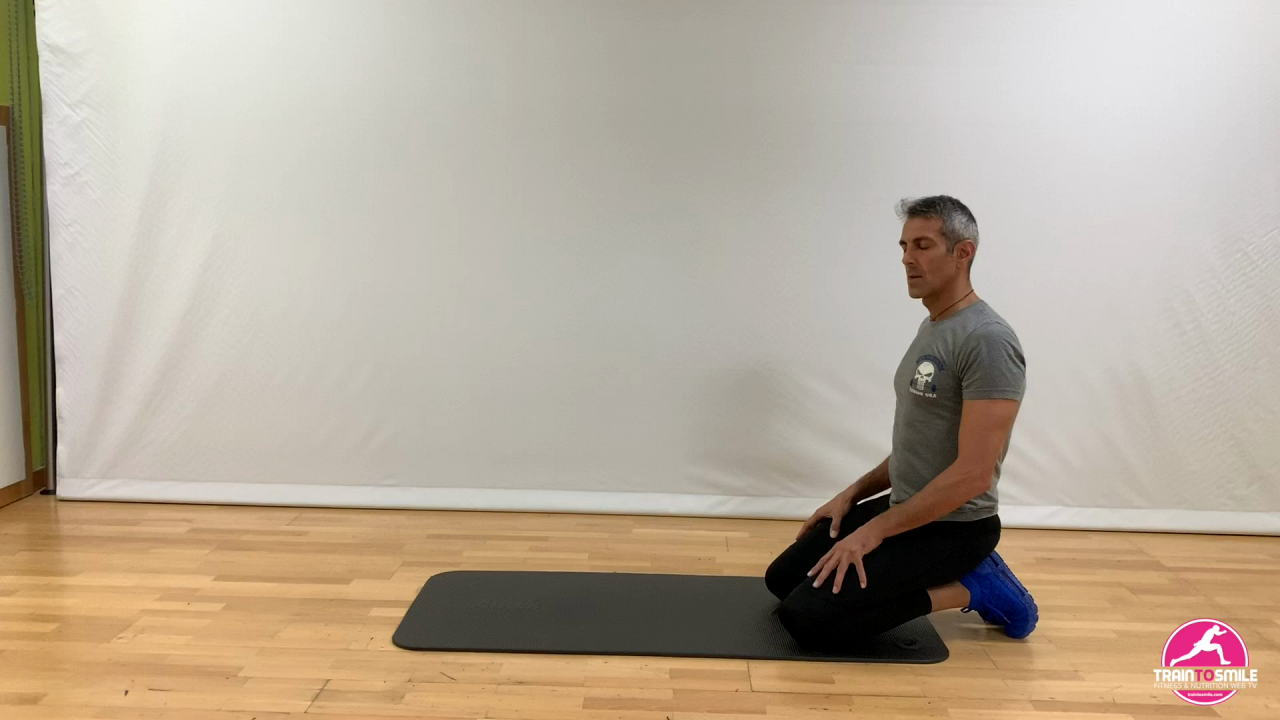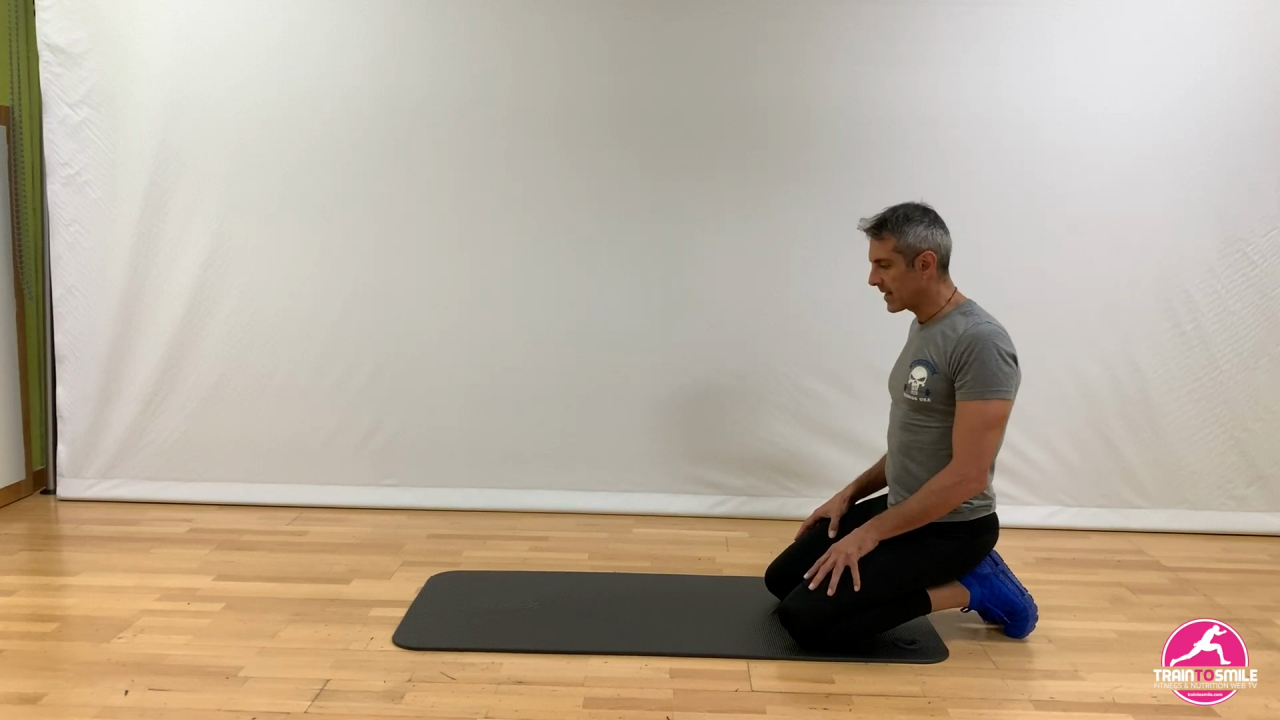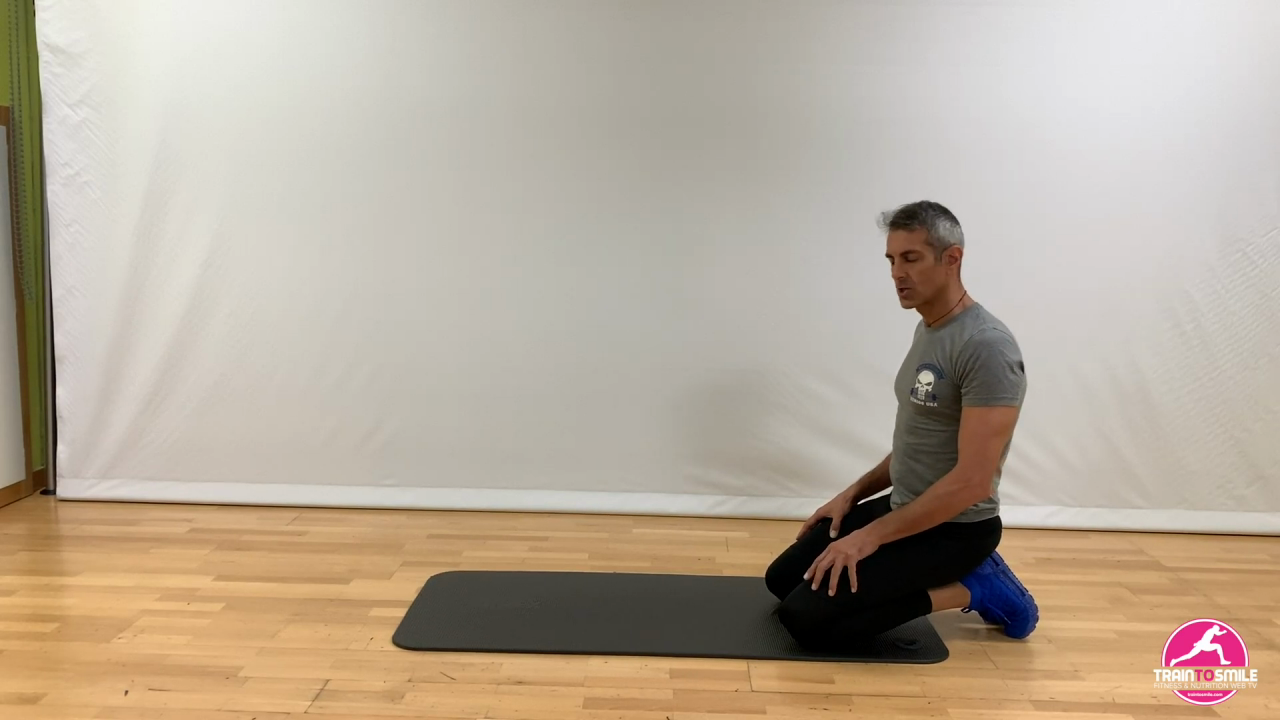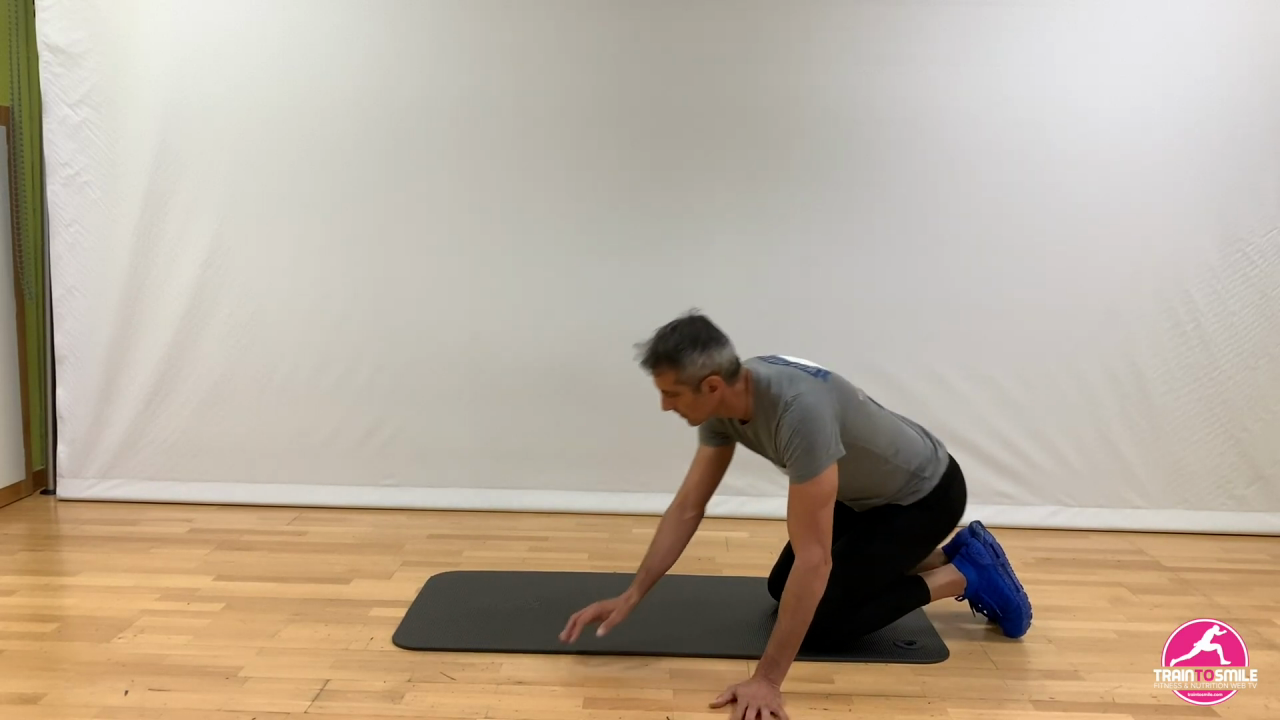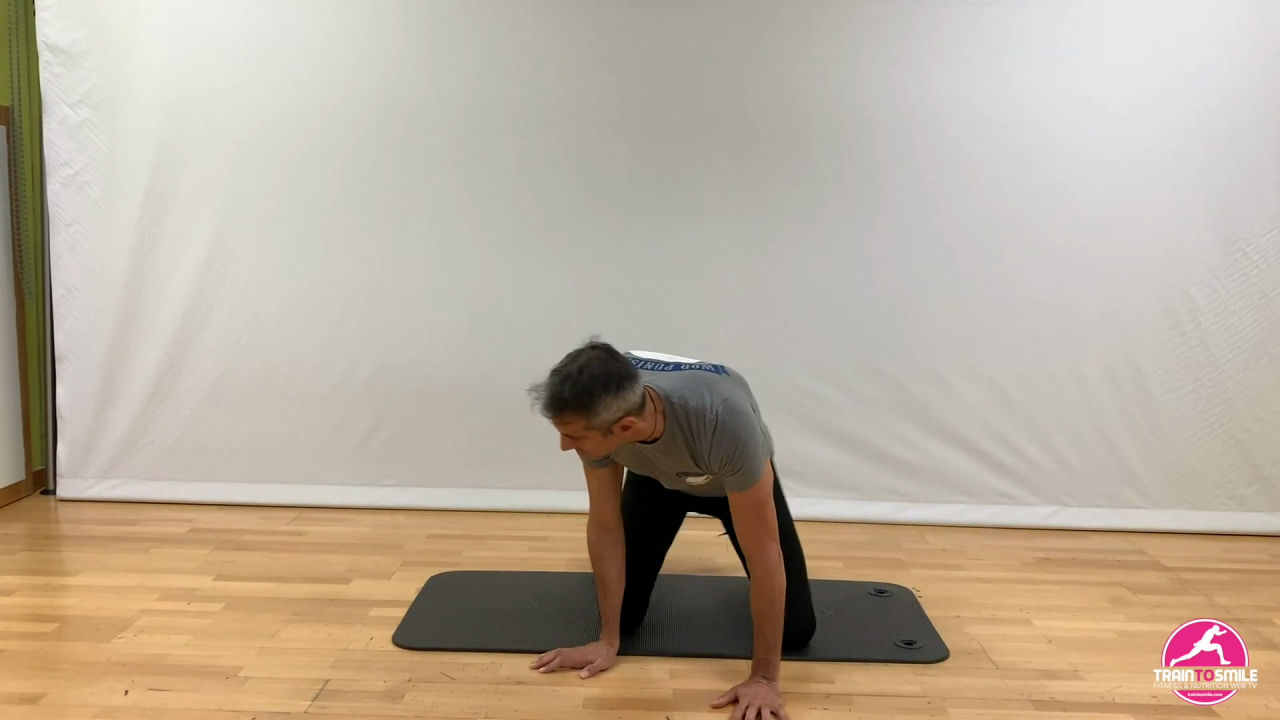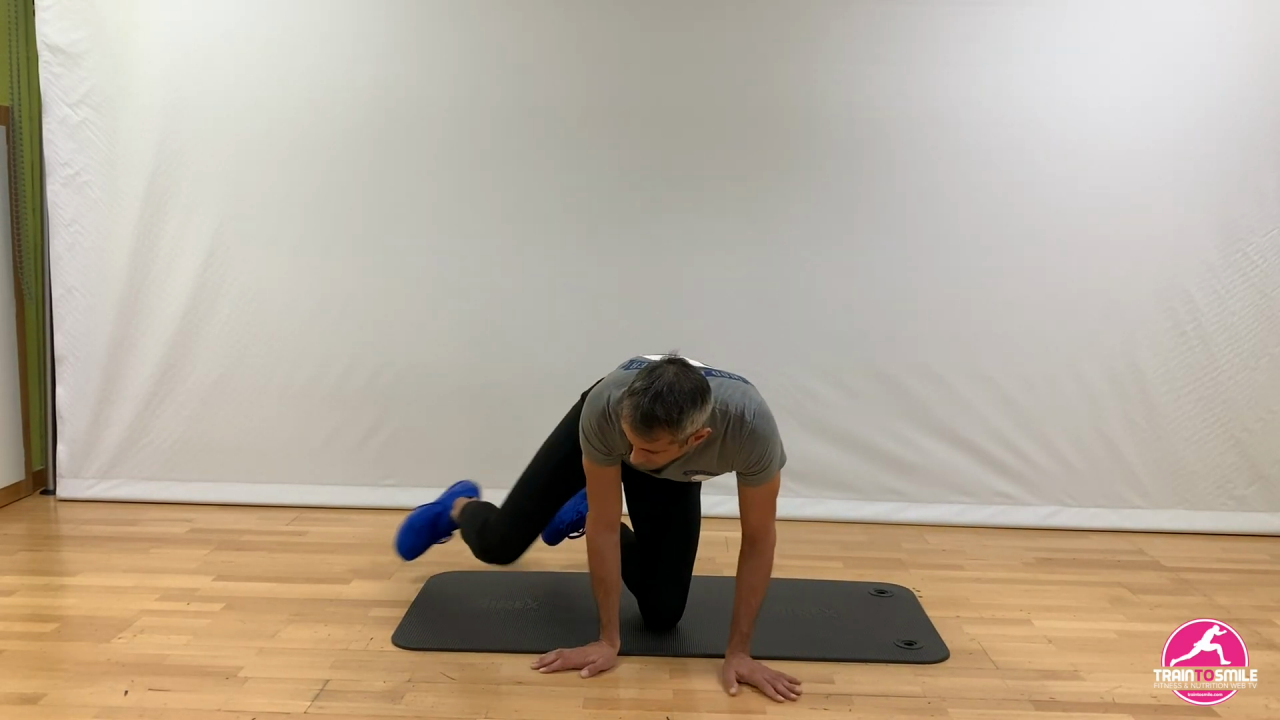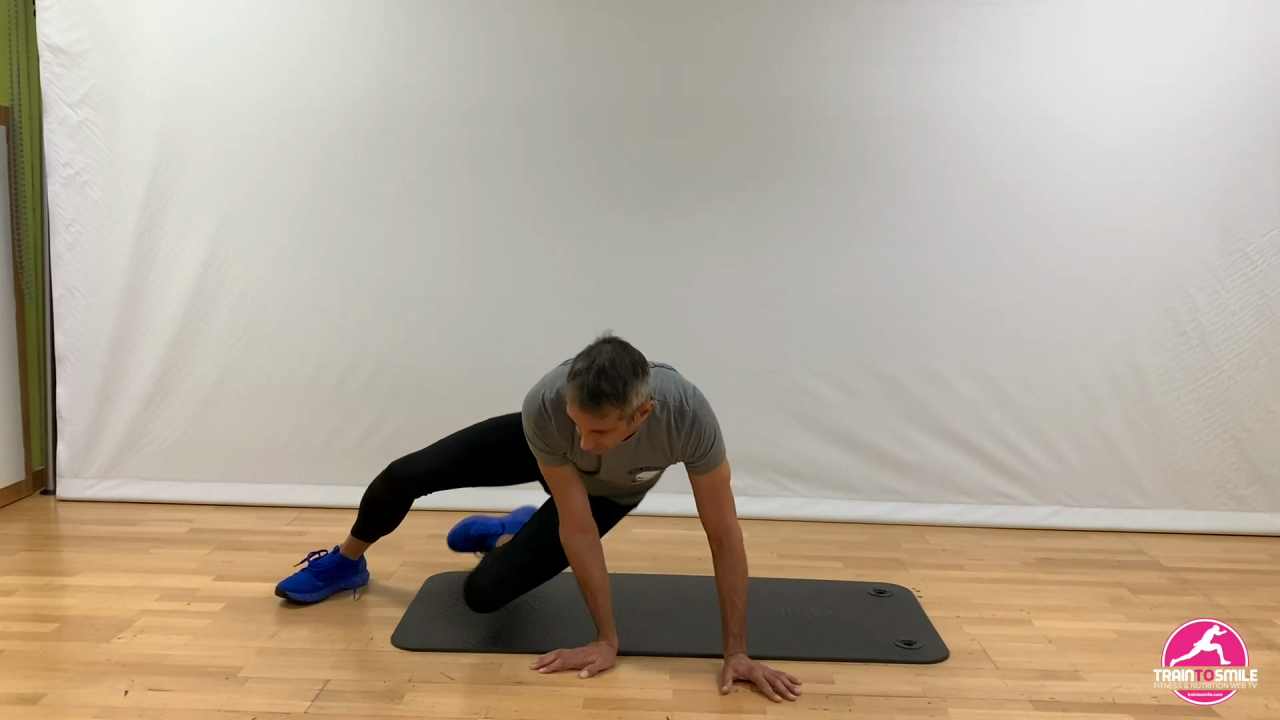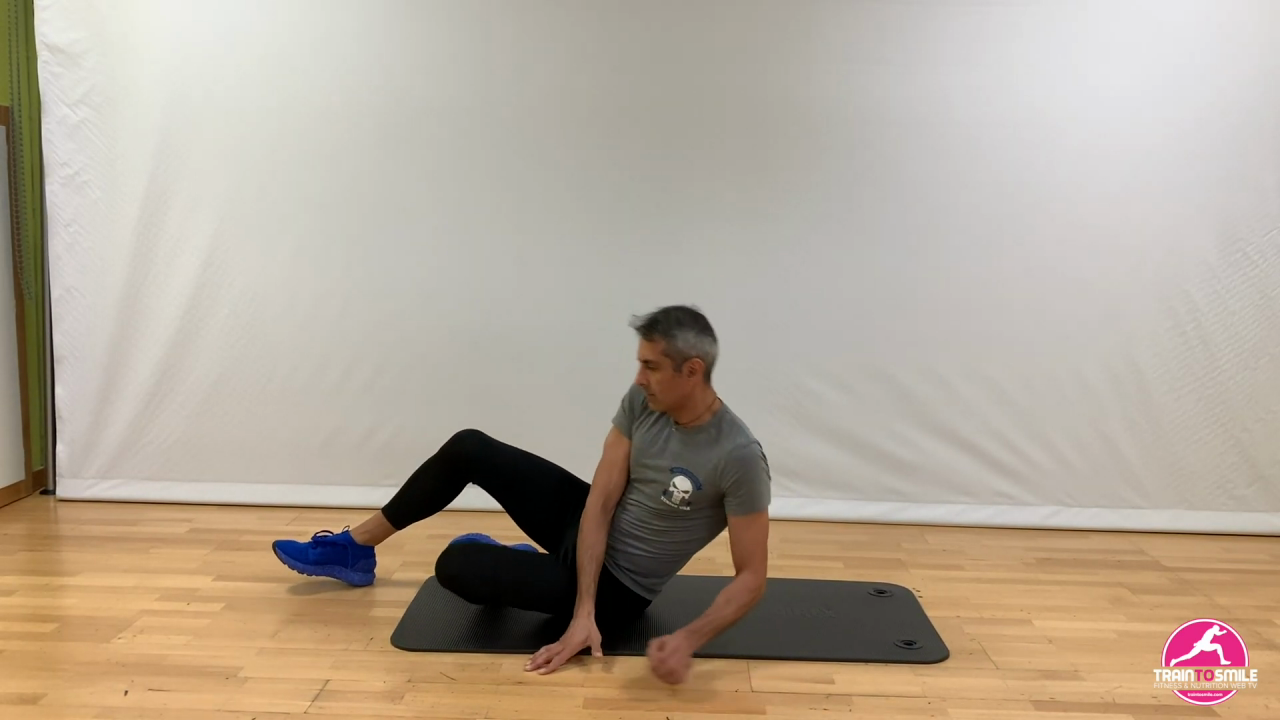
dt=0.7s
person 1, frame 1
left shoulder: (987, 341)
right shoulder: (932, 328)
left elbow: (973, 473)
left wrist: (875, 531)
right wrist: (852, 494)
left hip: (951, 528)
right hip: (908, 507)
left knee: (806, 618)
right knee: (784, 579)
left ankle: (970, 589)
right ankle: (960, 577)
person 1, frame 2
left shoulder: (978, 342)
right shoulder: (923, 328)
left elbow: (968, 474)
left wrist: (871, 534)
right wrist: (850, 493)
left hip: (949, 528)
right hip: (903, 506)
left knee: (804, 617)
right knee: (783, 579)
left ankle: (969, 587)
right ankle: (956, 577)
person 1, frame 3
left shoulder: (986, 347)
right shoulder: (928, 330)
left elbow: (971, 482)
left wrist: (870, 537)
right wrist: (852, 494)
left hip: (952, 530)
right hip: (905, 508)
left knee: (805, 617)
right knee: (783, 579)
left ankle: (969, 590)
right ankle: (956, 579)
person 1, frame 4
left shoulder: (799, 409)
right shoulder: (726, 404)
left elbow: (812, 558)
right elbow: (688, 508)
left wrist: (766, 680)
right wrist: (630, 596)
left hip: (923, 498)
right hip: (870, 493)
left knee: (818, 618)
right knee: (783, 589)
left ankle: (959, 576)
right ankle: (947, 552)
person 1, frame 5
left shoulder: (723, 417)
right shoulder: (590, 411)
left elbow: (764, 556)
right elbow: (604, 525)
left wrist: (765, 678)
right wrist: (608, 640)
left hip: (738, 478)
right hip: (658, 476)
left knee: (798, 629)
right knee: (624, 613)
person 1, frame 6
left shoulder: (752, 429)
right shoulder: (607, 407)
left elbow: (758, 539)
right elbow: (603, 526)
left wrist: (738, 653)
right wrist: (607, 641)
right hip: (614, 424)
left knee: (662, 613)
right knee: (499, 543)
left ankle: (585, 512)
right ankle: (460, 508)
person 1, frame 7
left shoulder: (688, 416)
right shoulder: (544, 407)
left elbow: (725, 538)
right elbow: (576, 527)
left wrist: (736, 653)
right wrist: (606, 640)
left hip: (610, 491)
right hip: (554, 459)
left knee: (483, 592)
right knee: (403, 477)
left ankle: (508, 535)
right ankle: (344, 562)
person 1, frame 8
left shoulder: (739, 457)
right shoulder: (641, 401)
left elbow: (751, 575)
right elbow: (601, 501)
left wrist: (690, 640)
right wrist: (581, 611)
left hip: (618, 582)
right hip: (585, 522)
left knee: (455, 568)
right knee: (468, 448)
left ankle: (510, 558)
right ankle: (354, 549)
